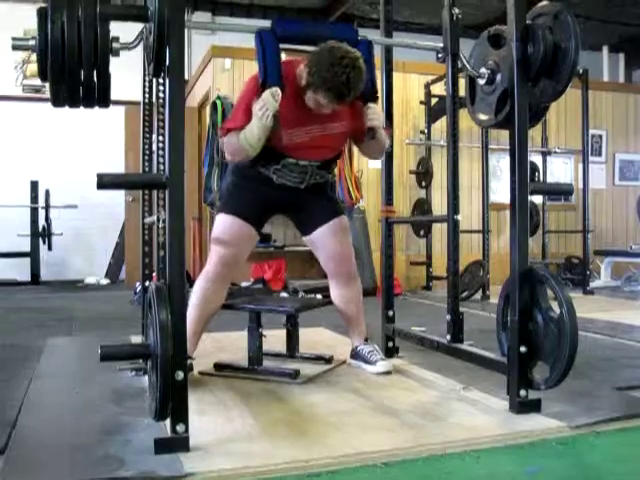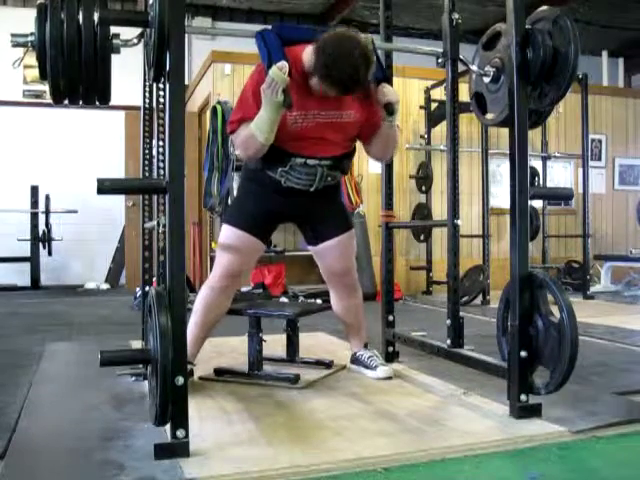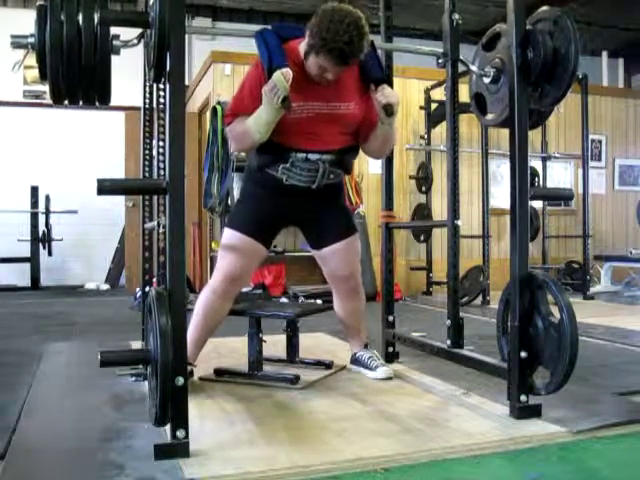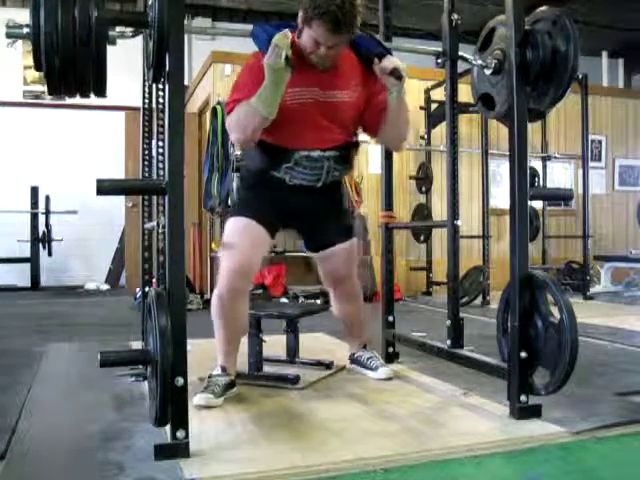
dt=1s
person 1, frame 1
left shoulder: (352, 94)
right shoulder: (269, 85)
left elbow: (374, 151)
right elbow: (232, 152)
left wrist: (375, 132)
right wrist: (260, 126)
left hip: (313, 185)
right hip: (256, 180)
left knee: (344, 265)
right knee: (220, 263)
left ankle: (360, 346)
right ankle: (184, 354)
person 1, frame 2
left shoulder: (360, 87)
right shoulder: (274, 72)
left elbow: (381, 152)
right elbow: (244, 149)
left wrist: (388, 117)
right wrist: (271, 107)
left hip: (322, 192)
right hip: (265, 186)
left knee: (345, 277)
right knee: (225, 274)
left ankle: (360, 351)
right ankle: (184, 361)
person 1, frame 3
left shoulder: (361, 79)
right shoulder: (272, 66)
left elbow: (376, 149)
right elbow: (237, 141)
left wrist: (386, 118)
right wrist: (270, 109)
left hip: (326, 193)
right hip: (268, 187)
left knee: (348, 280)
right knee: (226, 278)
left ankle: (360, 352)
right ankle: (183, 362)
person 1, frame 4
left shoulder: (362, 70)
right shoulder: (265, 61)
left elbow: (394, 139)
right elbow: (239, 136)
left wrist: (395, 89)
right wrist: (275, 82)
left hip: (324, 191)
right hip: (266, 186)
left knee: (344, 284)
right knee: (233, 275)
left ankle: (358, 352)
right ankle: (224, 373)
